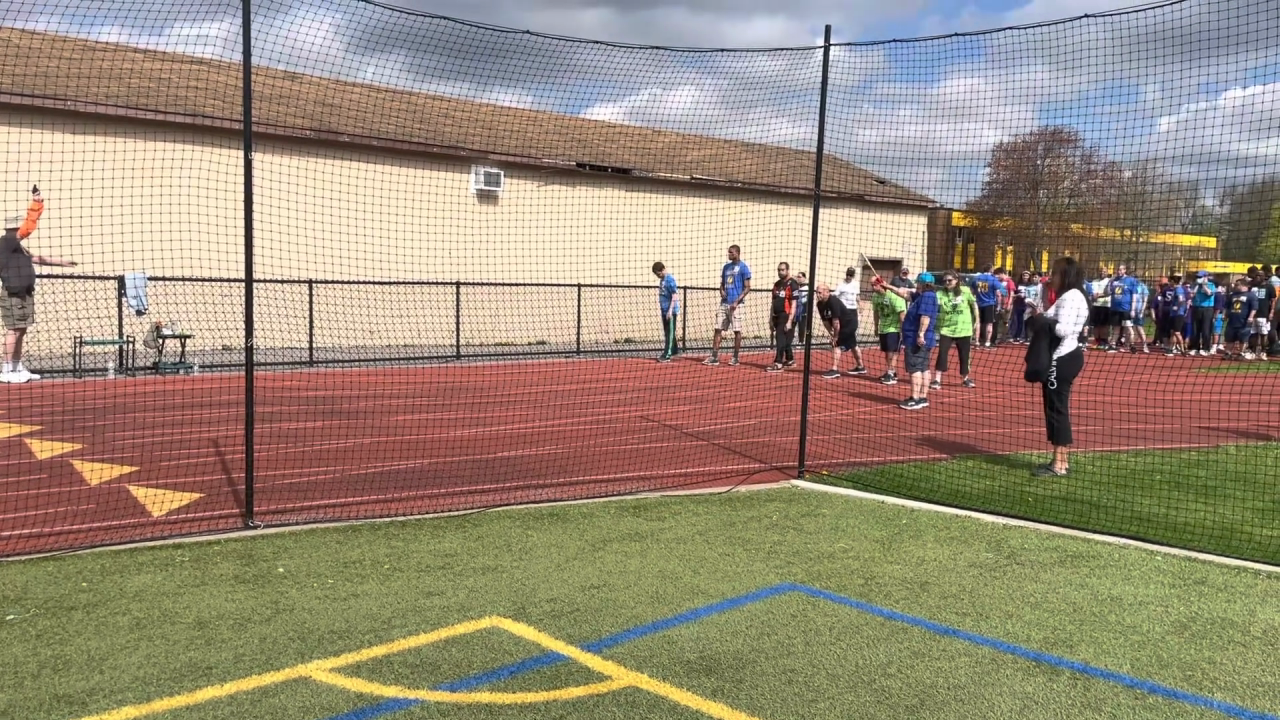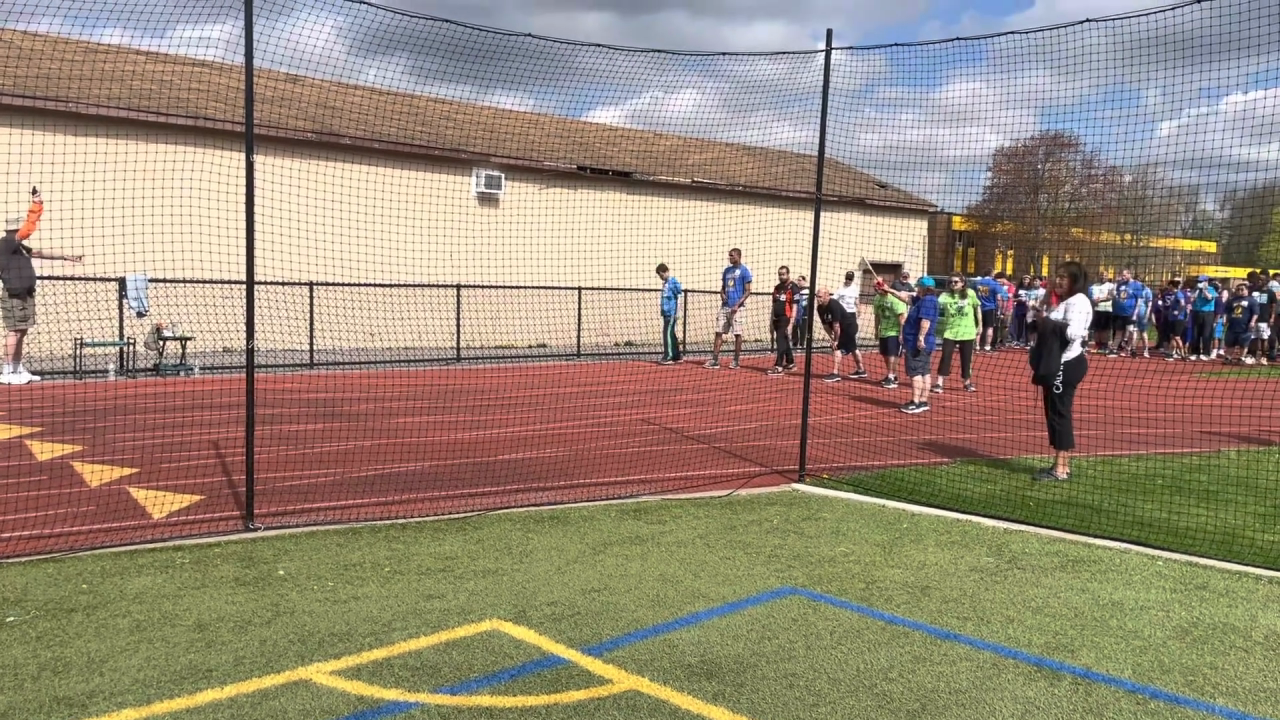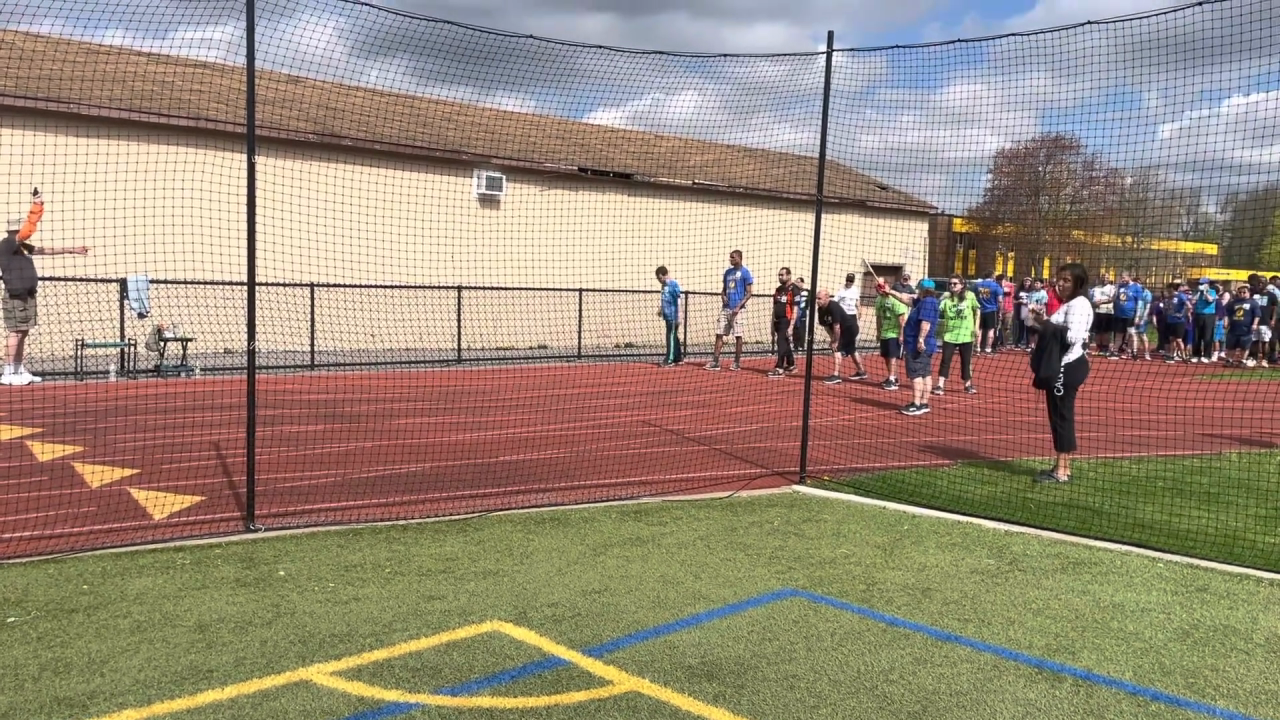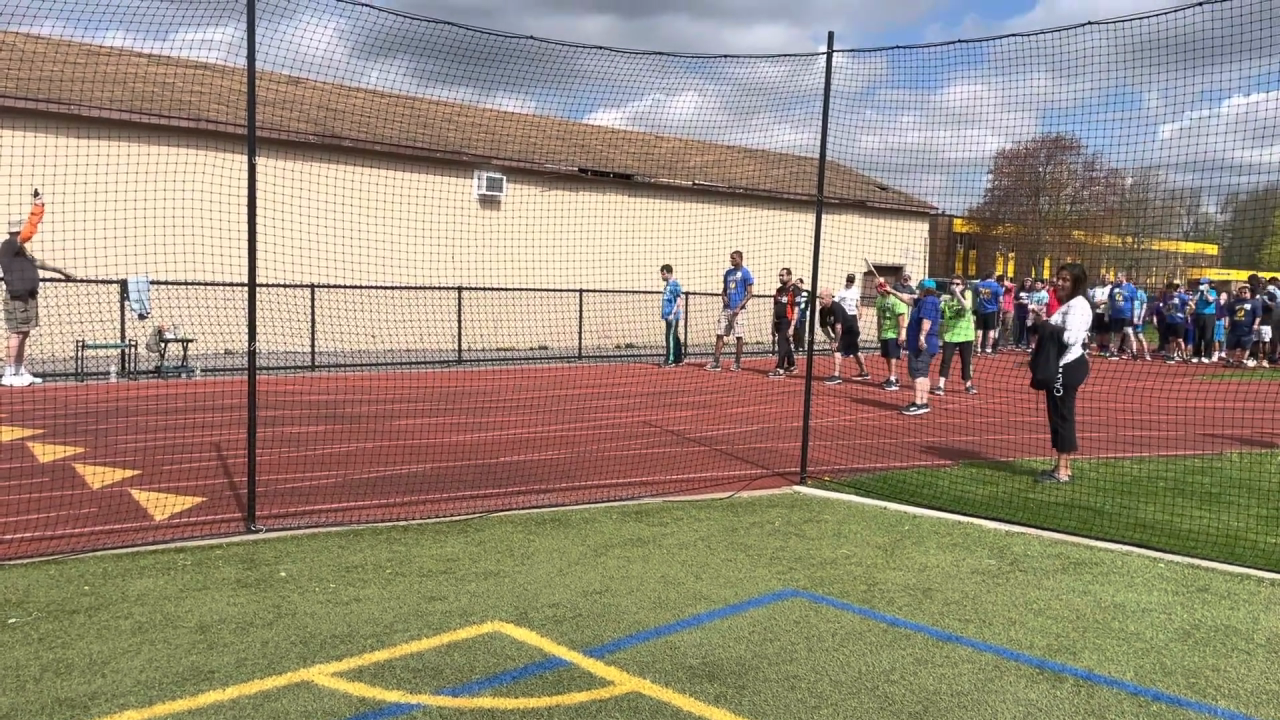
dt=0.5s
person 1, frame 1
left shoulder: (1071, 297)
right shoulder: (1067, 296)
left elbow: (1063, 329)
right wrist: (1040, 316)
left hip: (1061, 360)
right hip: (1061, 359)
left knee: (1056, 409)
right knee: (1056, 409)
left ankle: (1059, 465)
right ankle: (1061, 460)
person 1, frame 2
left shoulder: (1078, 301)
right shoulder: (1067, 302)
left elbow: (1072, 332)
left wrist: (1046, 322)
right wrist: (1043, 321)
left hip: (1066, 365)
right hip: (1058, 364)
left knee: (1059, 413)
right knee: (1056, 413)
left ankle: (1060, 468)
right ankle: (1062, 465)
person 1, frame 3
left shoulder: (1079, 304)
right shoulder: (1069, 304)
left elbow: (1073, 335)
left wrist: (1045, 323)
right wrist: (1044, 321)
left hip: (1067, 367)
right hip: (1061, 366)
left knee: (1062, 416)
right knee: (1059, 416)
left ankle: (1061, 471)
right ankle: (1062, 467)
person 1, frame 4
left shoulder: (1077, 305)
right shoulder: (1069, 304)
left elbow: (1071, 337)
left wrist: (1044, 324)
right wrist: (1043, 323)
left hip: (1067, 368)
right hip: (1061, 367)
left knee: (1062, 416)
right knee: (1059, 416)
left ankle: (1062, 471)
right ankle: (1063, 467)
person 2, frame 1
left shoulder: (16, 246)
right shoulder: (6, 242)
left elbow: (35, 258)
right elbow: (27, 229)
left wrist: (61, 263)
right wrist: (36, 205)
left hip: (23, 293)
right hip: (14, 295)
left knee: (21, 330)
right knee: (14, 330)
left ankle: (18, 367)
right ankle: (7, 370)
person 2, frame 2
left shoulder: (17, 246)
right shoulder: (6, 243)
left elbow: (39, 252)
right elbow: (27, 230)
left wrist: (66, 257)
right wrist: (36, 206)
left hip: (24, 295)
right hip: (14, 296)
left knee: (21, 332)
right knee: (14, 332)
left ankle: (18, 369)
right ankle: (7, 372)
person 2, frame 3
left shoulder: (21, 247)
left elbow: (43, 250)
right elbow: (27, 231)
left wrist: (71, 250)
right wrist: (36, 206)
left hip: (26, 295)
left knee: (23, 332)
left ankle: (20, 370)
person 2, frame 4
left shoulder: (20, 249)
left elbow: (37, 263)
right elbow: (28, 233)
left wrist: (60, 271)
right wrist: (37, 208)
left hip: (27, 297)
right hip: (17, 298)
left knee: (23, 334)
right knee: (16, 334)
left ankle: (20, 371)
